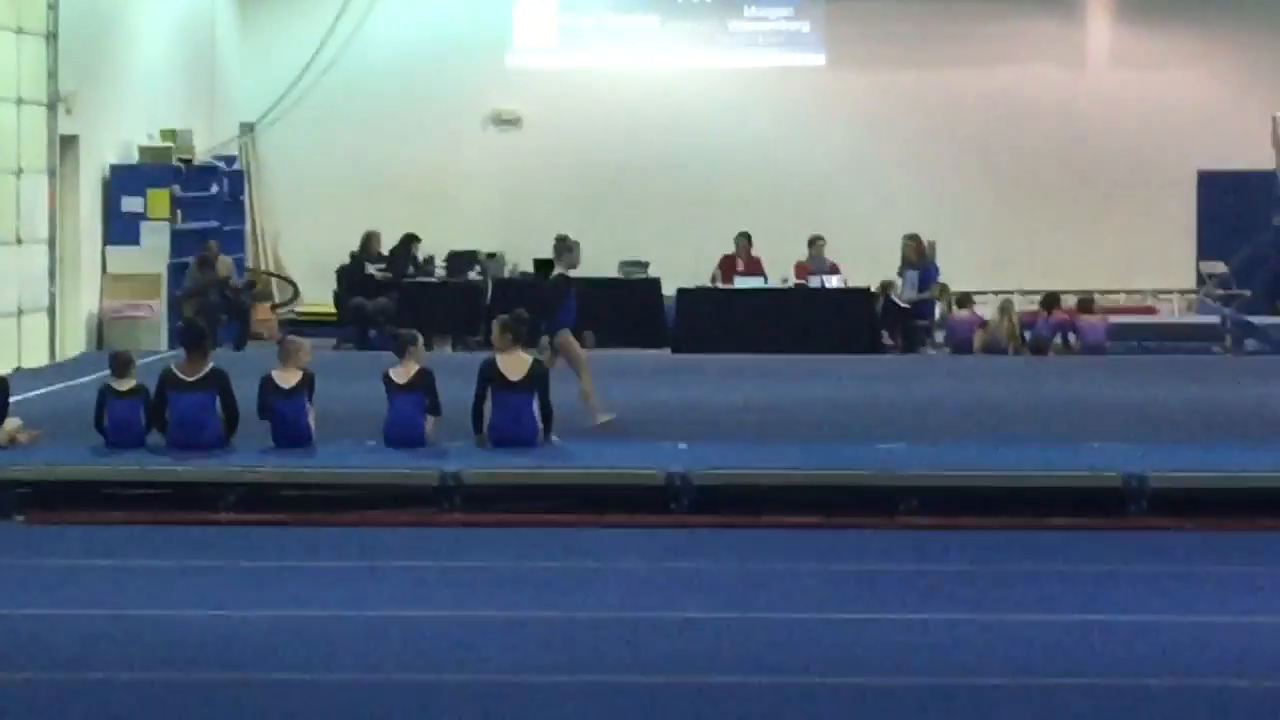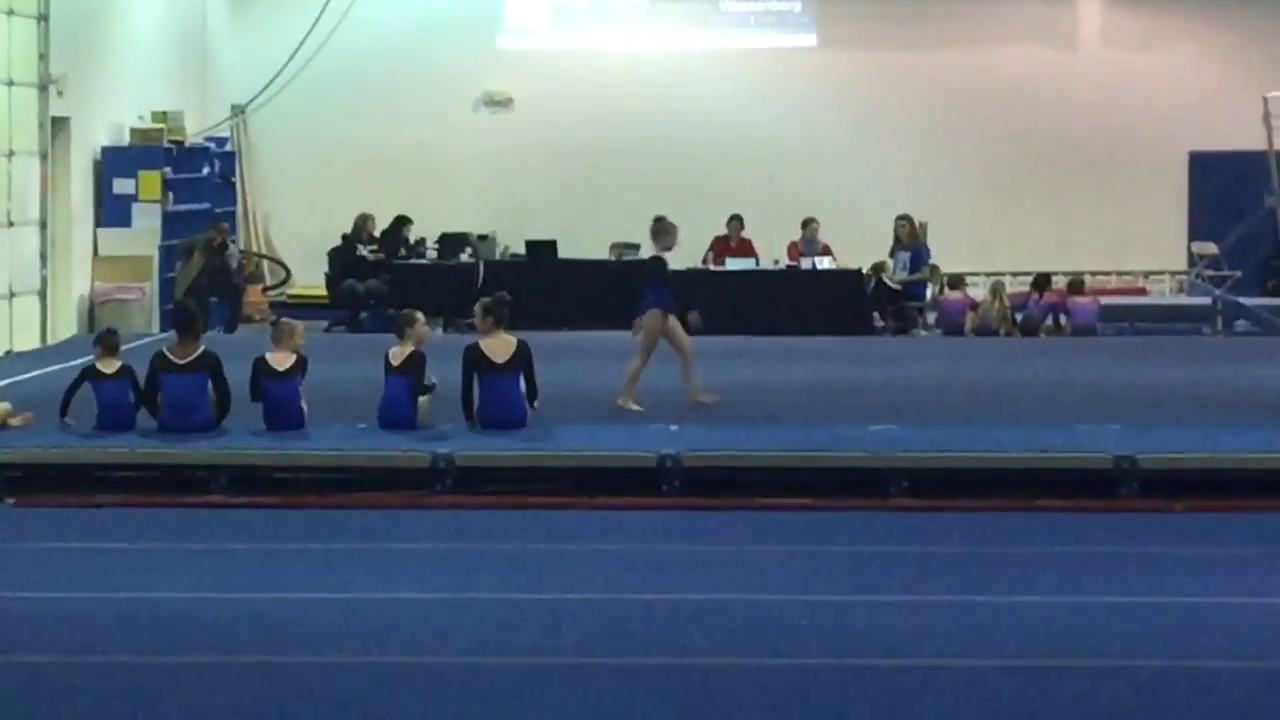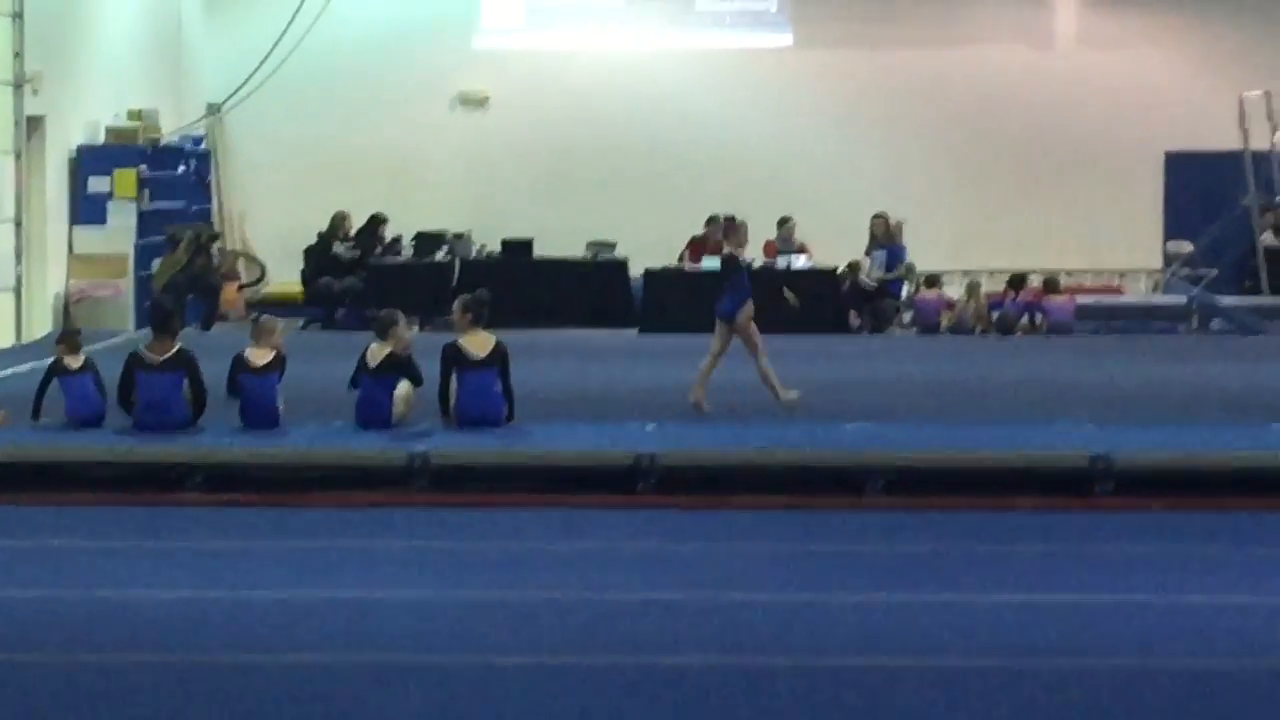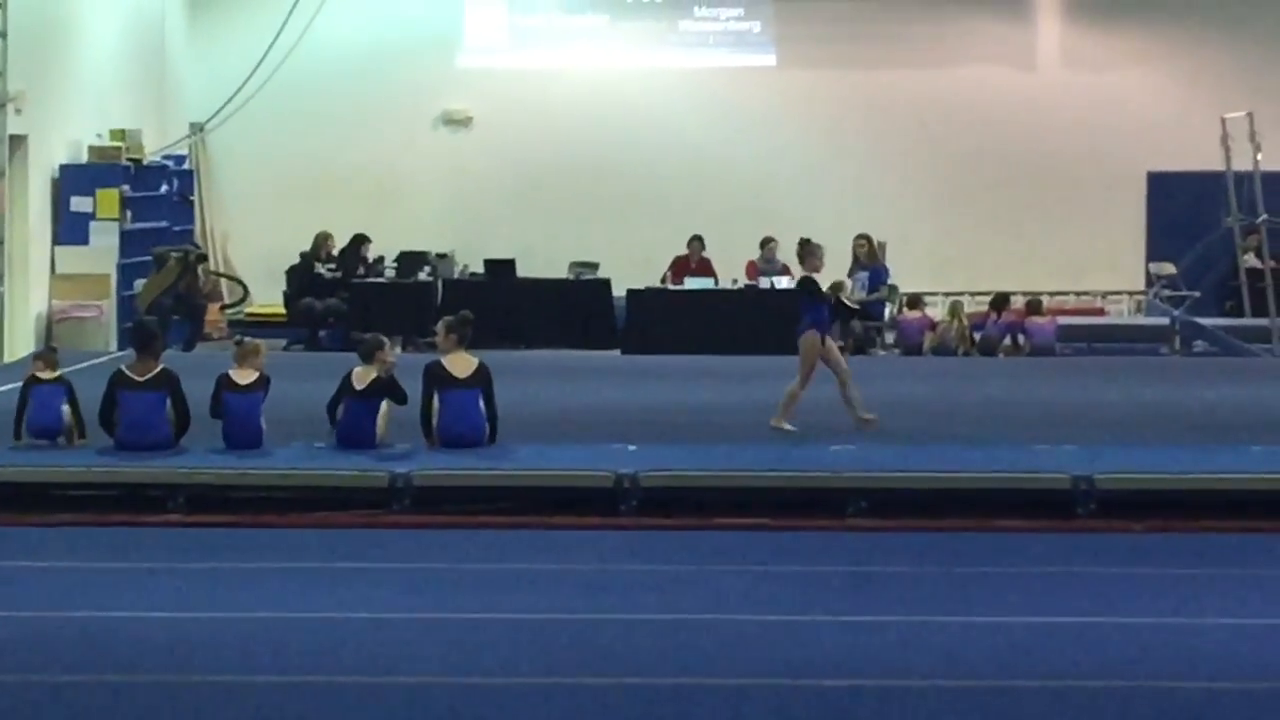
dt=0.4s
person 1, frame 1
left shoulder: (561, 279)
right shoulder: (560, 280)
right elbow: (551, 308)
right wrist: (546, 334)
left hip: (559, 330)
right hip: (559, 331)
right knee: (584, 371)
right ankle: (597, 415)
person 1, frame 2
left shoulder: (659, 262)
right shoulder: (655, 262)
right elbow: (669, 288)
left wrist: (640, 318)
right wrist: (690, 311)
left hip: (664, 312)
right hip: (654, 312)
left knee: (687, 352)
right knee: (643, 357)
left ankle: (696, 394)
right ankle: (625, 398)
person 1, frame 3
left shoulder: (733, 259)
right shoulder: (730, 259)
left elbow: (742, 284)
right elbow: (735, 284)
right wrist: (744, 305)
left hip: (725, 311)
right hip: (735, 310)
left knee: (715, 355)
right knee: (759, 353)
left ankle: (697, 394)
right ankle: (780, 394)
person 1, frame 4
left shoulder: (810, 282)
right shoulder: (806, 282)
right elbow: (827, 301)
left hip: (819, 333)
right hip: (810, 333)
left knee: (844, 372)
right knee: (803, 379)
left ankle: (858, 413)
right ankle: (778, 418)
